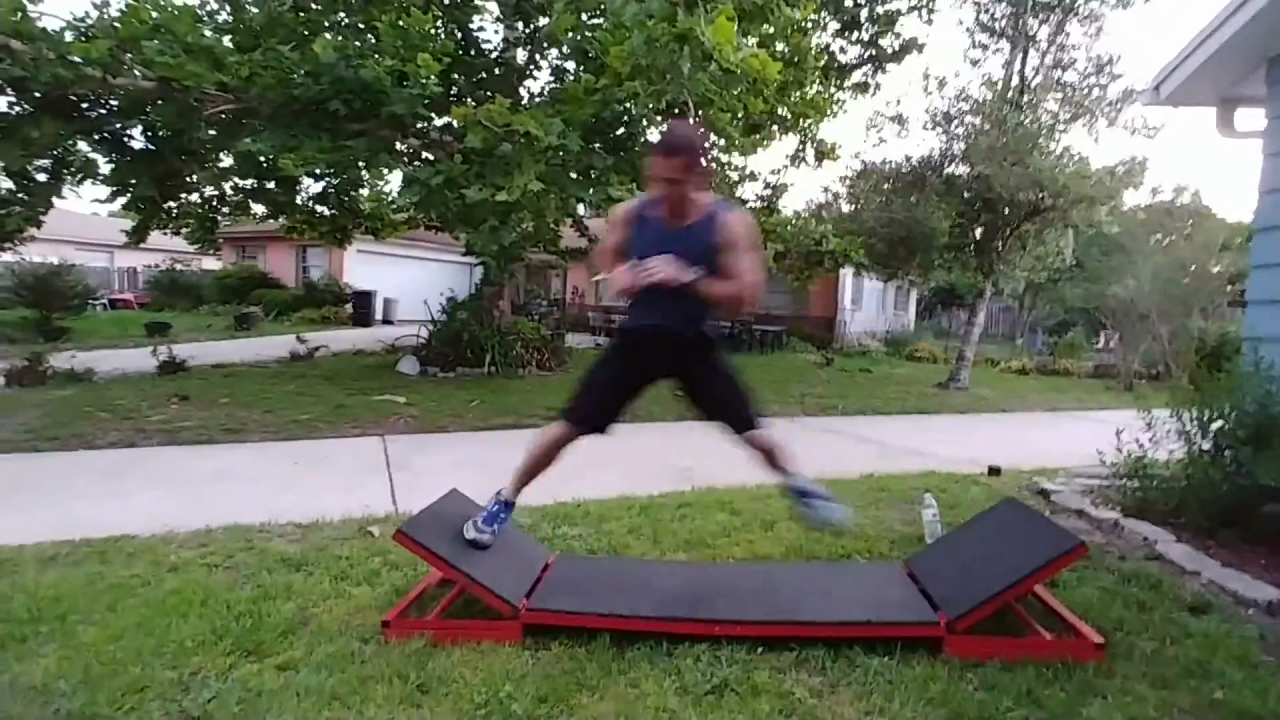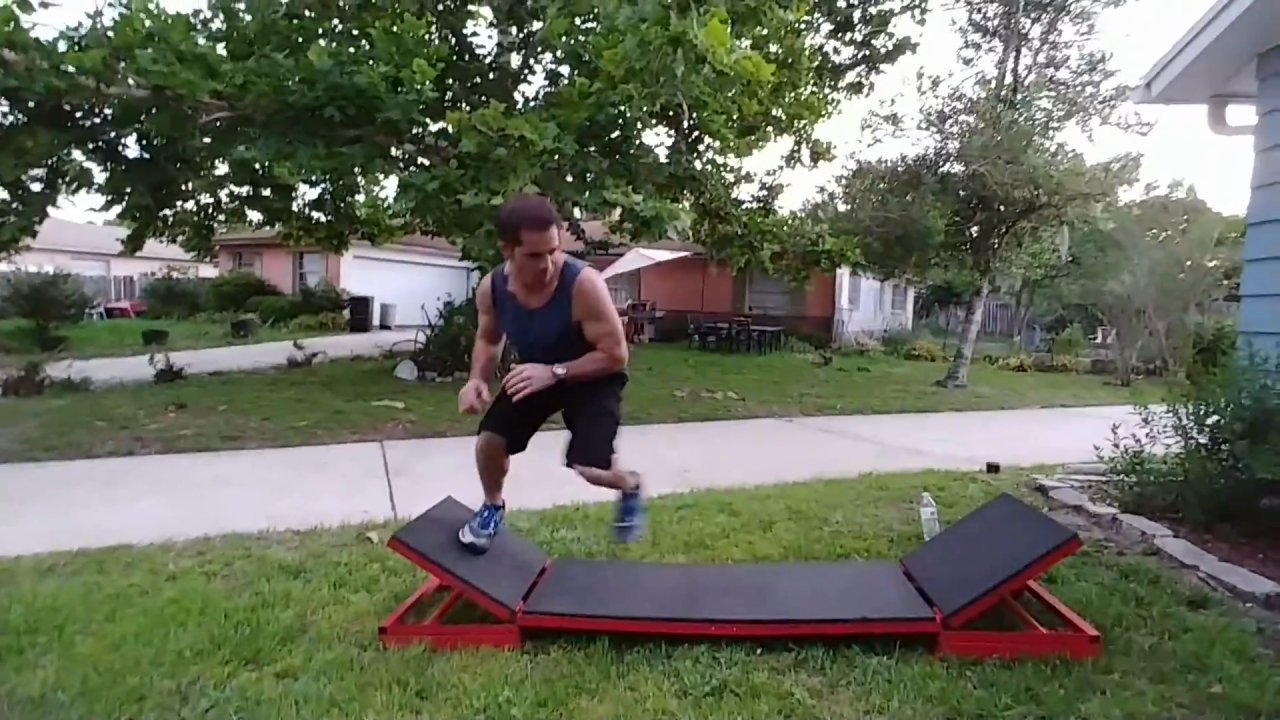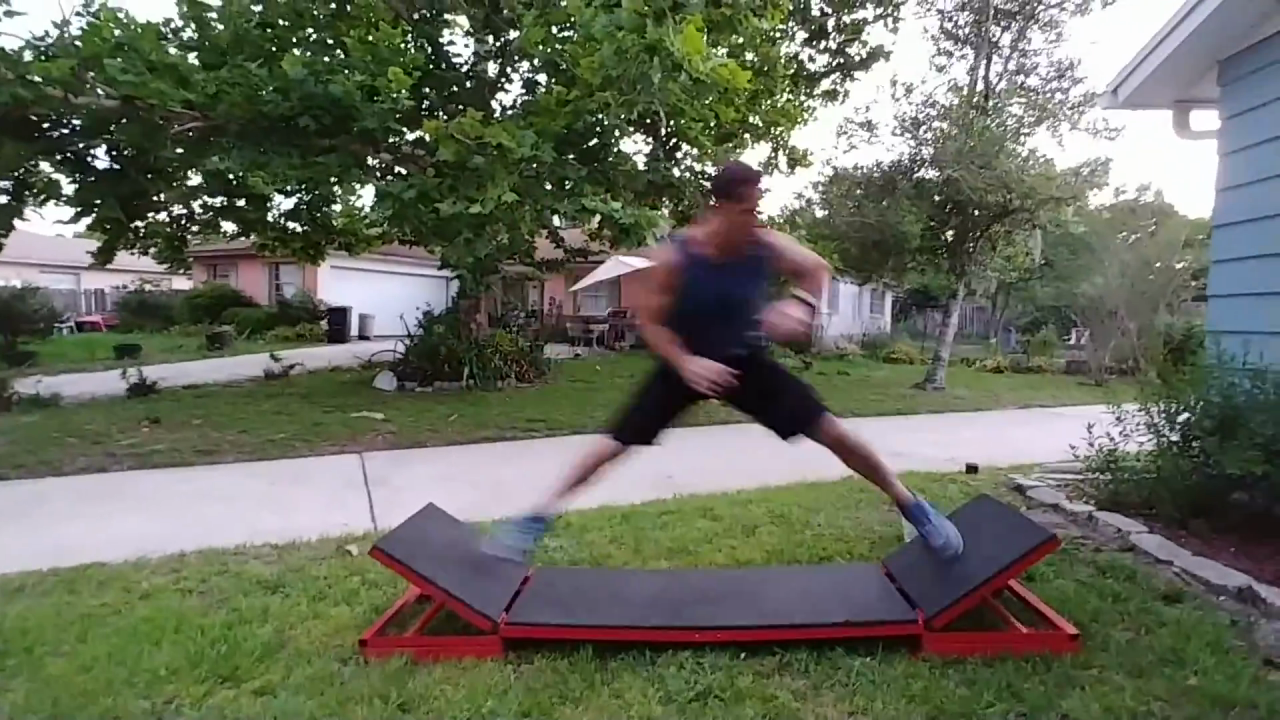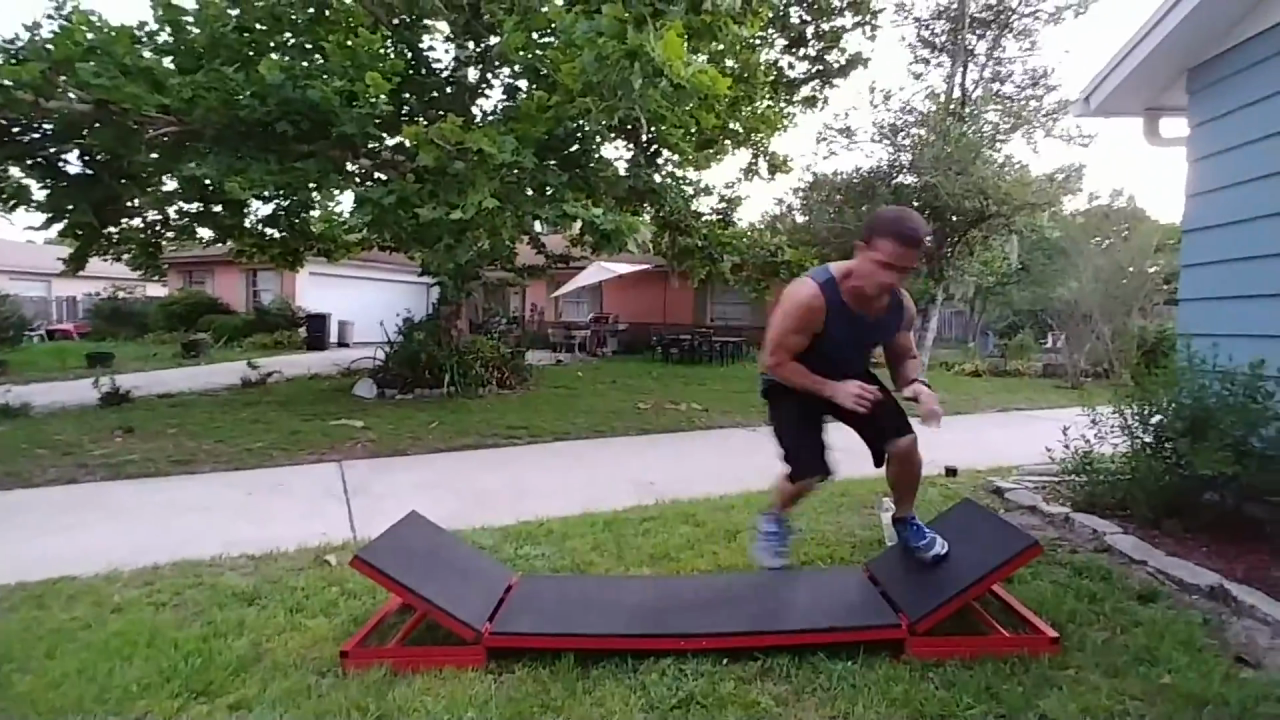
dt=0.4s
person 1, frame 1
left shoulder: (730, 223)
right shoulder: (630, 214)
left elbow: (746, 298)
right elbow: (605, 257)
left wrist: (689, 277)
right wrist: (617, 274)
left hip: (693, 343)
right hip: (638, 338)
left knee: (748, 430)
right knee: (569, 426)
left ankle: (798, 485)
right ankle: (506, 500)
person 1, frame 2
left shoulder: (583, 283)
right shoulder: (491, 288)
left elbow: (615, 355)
right elbow: (487, 338)
left wrist: (554, 372)
right wrist: (477, 379)
left hip: (592, 378)
right hip: (535, 376)
left knee: (591, 469)
right knee: (490, 439)
left ankle: (628, 487)
right ankle: (493, 506)
person 1, frame 3
left shoulder: (767, 246)
right shoulder: (673, 257)
left elbow: (818, 270)
right elbow: (649, 325)
left wrist: (802, 305)
right wrist: (686, 362)
left hip: (746, 360)
right hip: (686, 365)
left knee: (829, 428)
right knee: (617, 441)
left ankle: (908, 504)
right ankle: (540, 516)
person 1, frame 4
left shoulder: (901, 305)
right shoulder: (810, 295)
left elbow: (903, 356)
right elbow: (774, 361)
left wrist: (916, 384)
right wrist: (832, 390)
left hip: (849, 377)
right hip: (793, 385)
left knee: (904, 444)
right knee: (807, 473)
left ankle: (904, 521)
right ankle: (773, 518)
